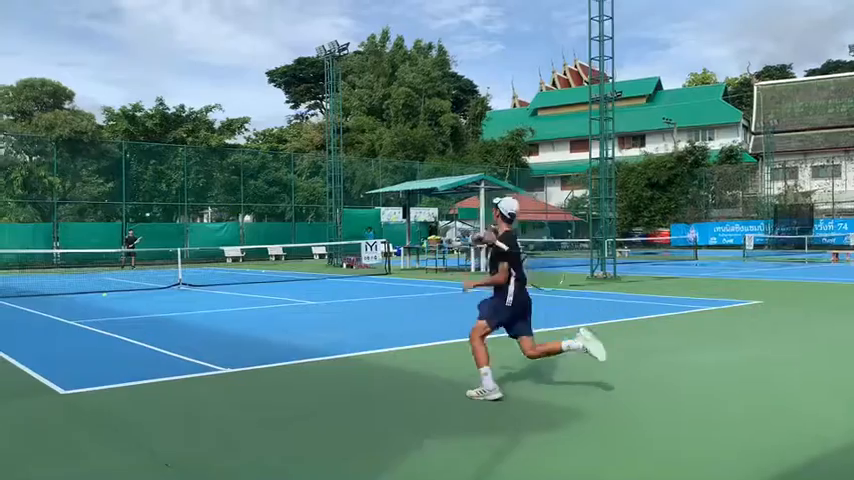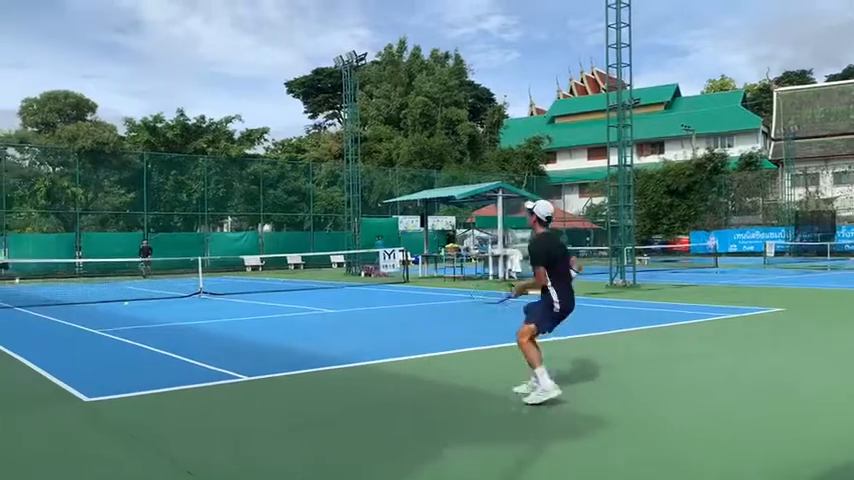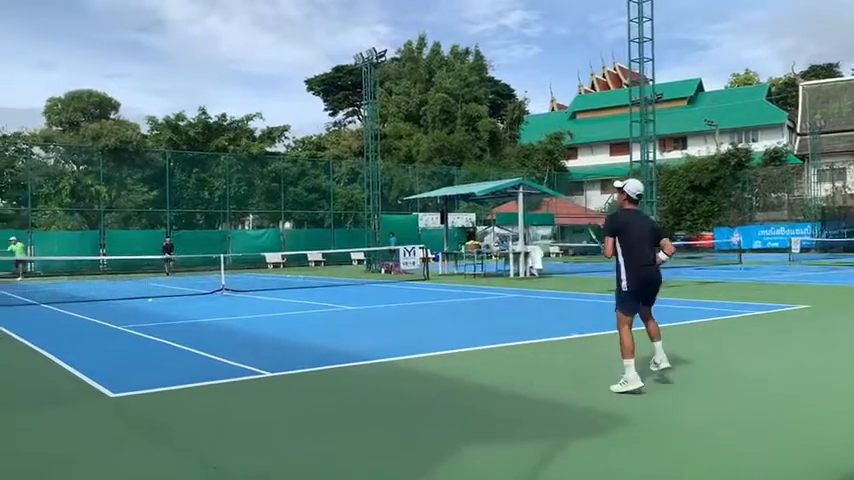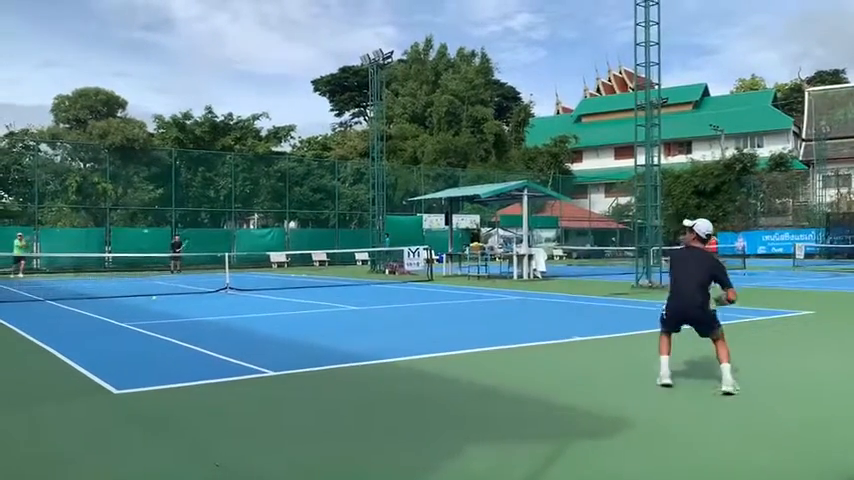
dt=0.5s
person 1, frame 1
left shoulder: (505, 240)
right shoulder: (504, 236)
left elbow: (501, 278)
left wrist: (475, 283)
right wrist: (482, 238)
left hip: (508, 298)
right hip: (519, 299)
left knee: (476, 335)
right knee: (532, 351)
left ankle: (489, 386)
right ankle: (580, 343)
person 1, frame 2
left shoulder: (537, 243)
right shoulder: (556, 240)
left elbow: (541, 280)
right elbow: (573, 266)
left wrist: (521, 287)
left hip: (555, 301)
right hip: (564, 299)
left knee: (523, 337)
right knee: (529, 337)
left ankle: (546, 386)
right ankle: (537, 383)
person 1, frame 3
left shoulder: (614, 219)
right shoulder: (648, 221)
left elbow: (609, 253)
right elbow: (669, 249)
left wrist: (614, 246)
left hip: (630, 279)
right hip: (653, 277)
left knee: (624, 325)
right knee: (646, 315)
left ankle: (631, 377)
right ankle: (660, 357)
person 1, frame 4
left shoulder: (676, 254)
right shoulder: (714, 263)
right elbow: (732, 297)
right wrist: (722, 300)
left hip: (674, 309)
right hip: (700, 311)
left knee: (665, 333)
right knee: (719, 340)
left ankle: (665, 373)
right ankle: (727, 381)
